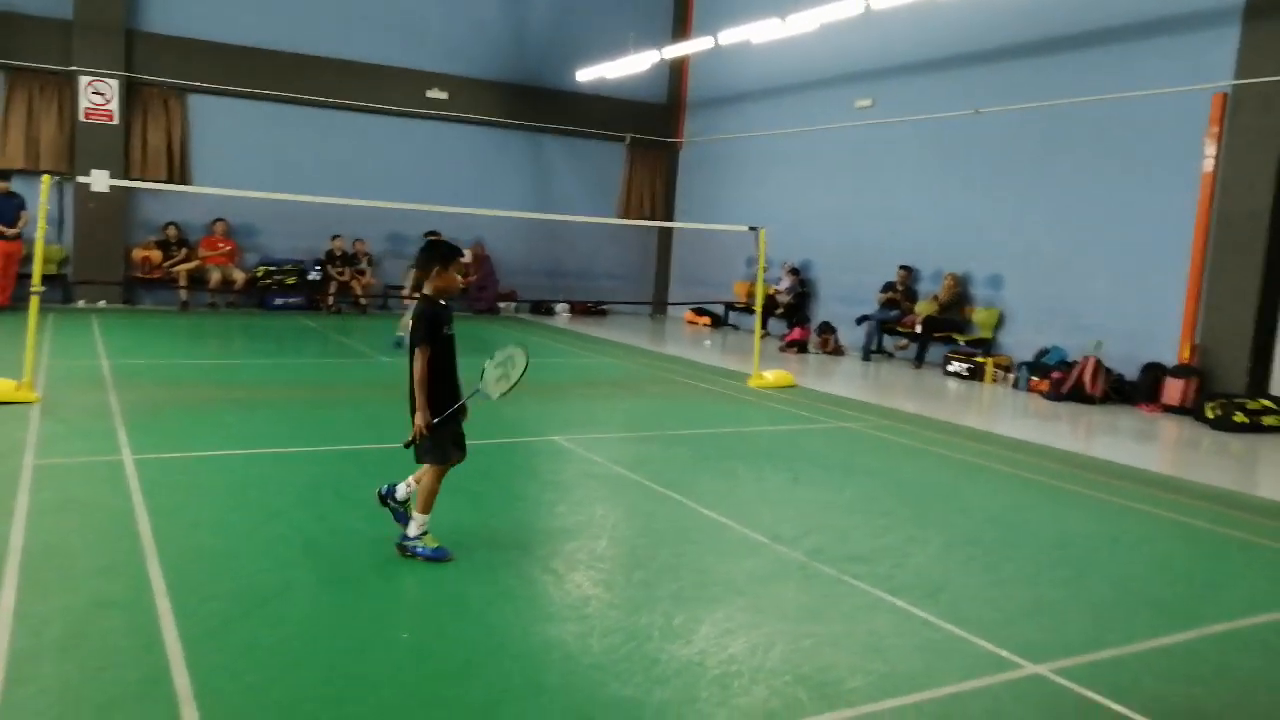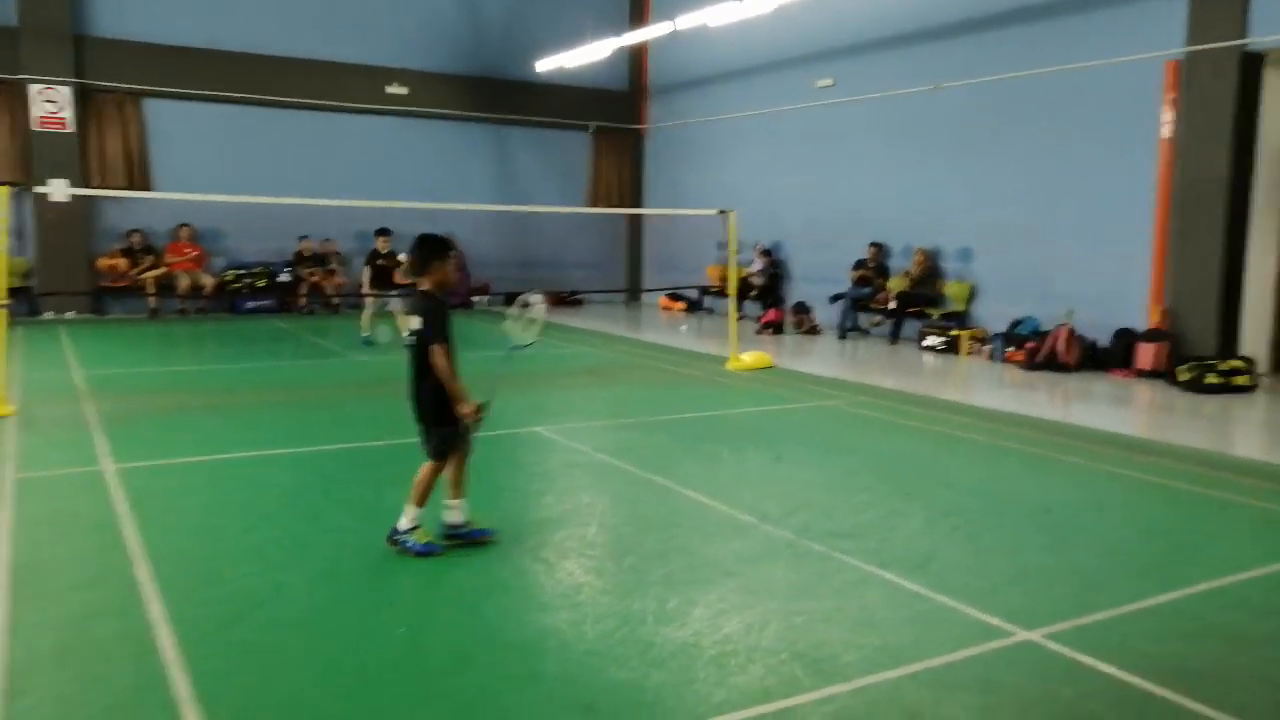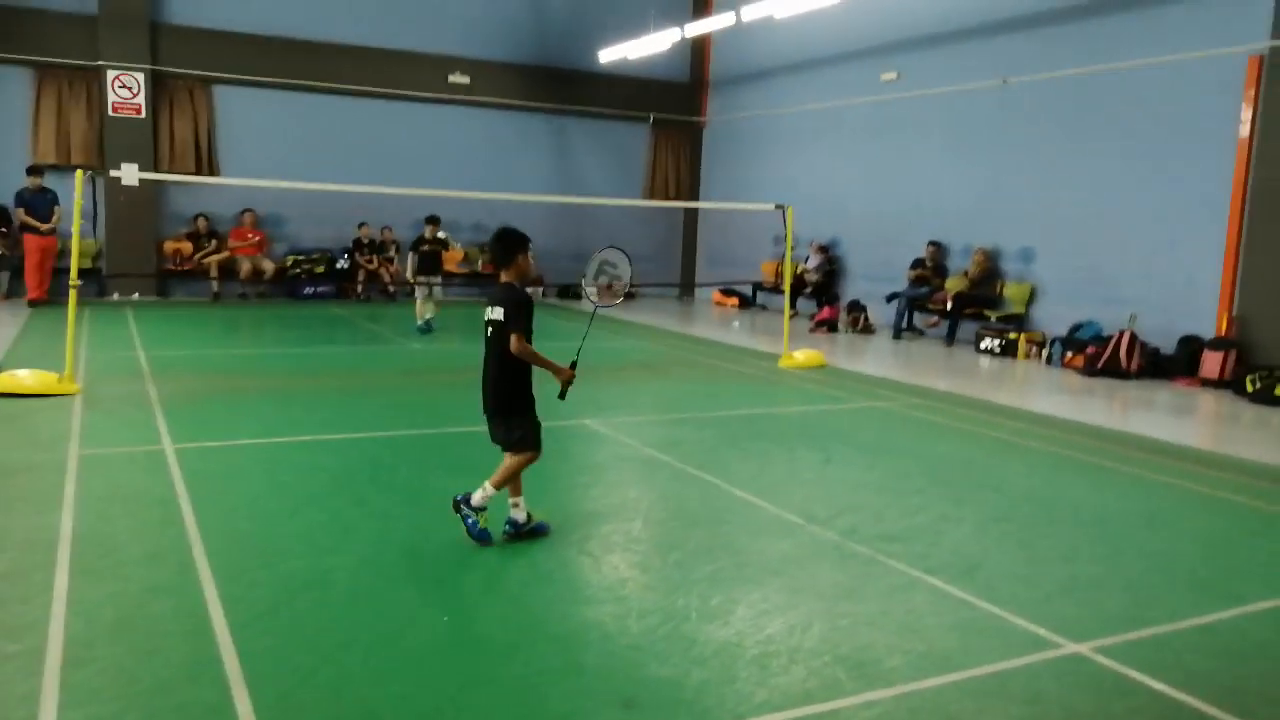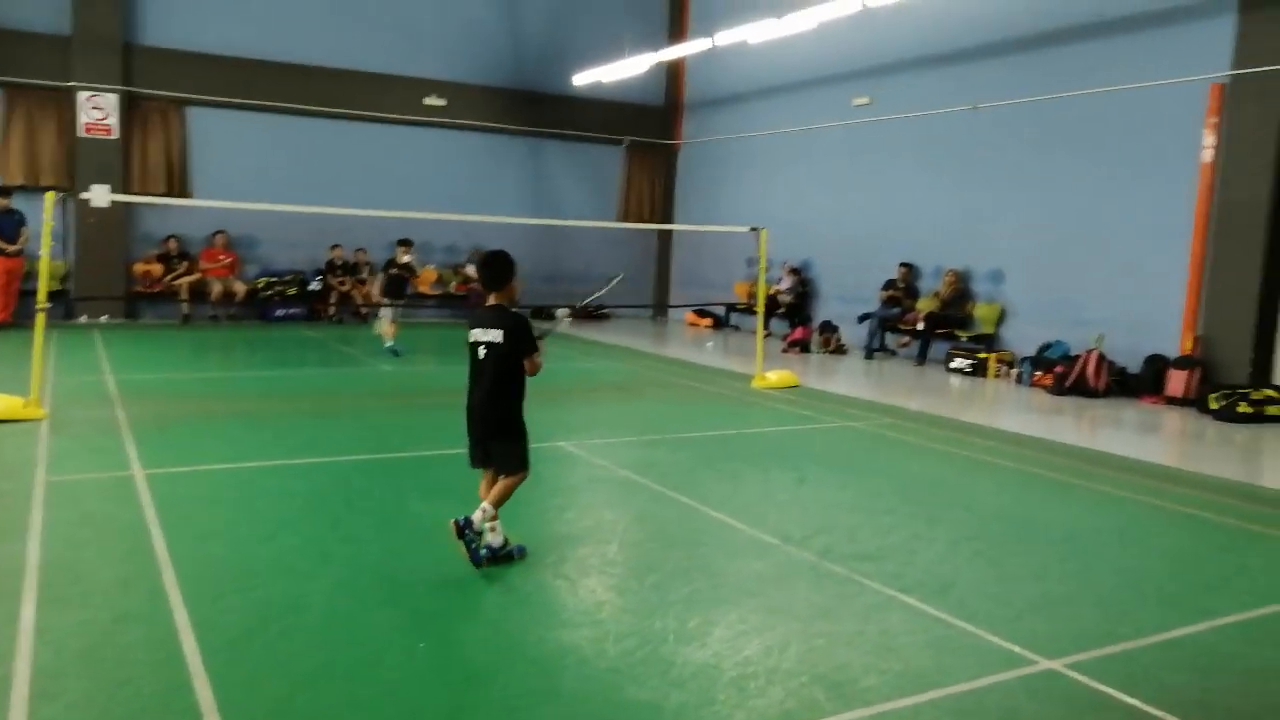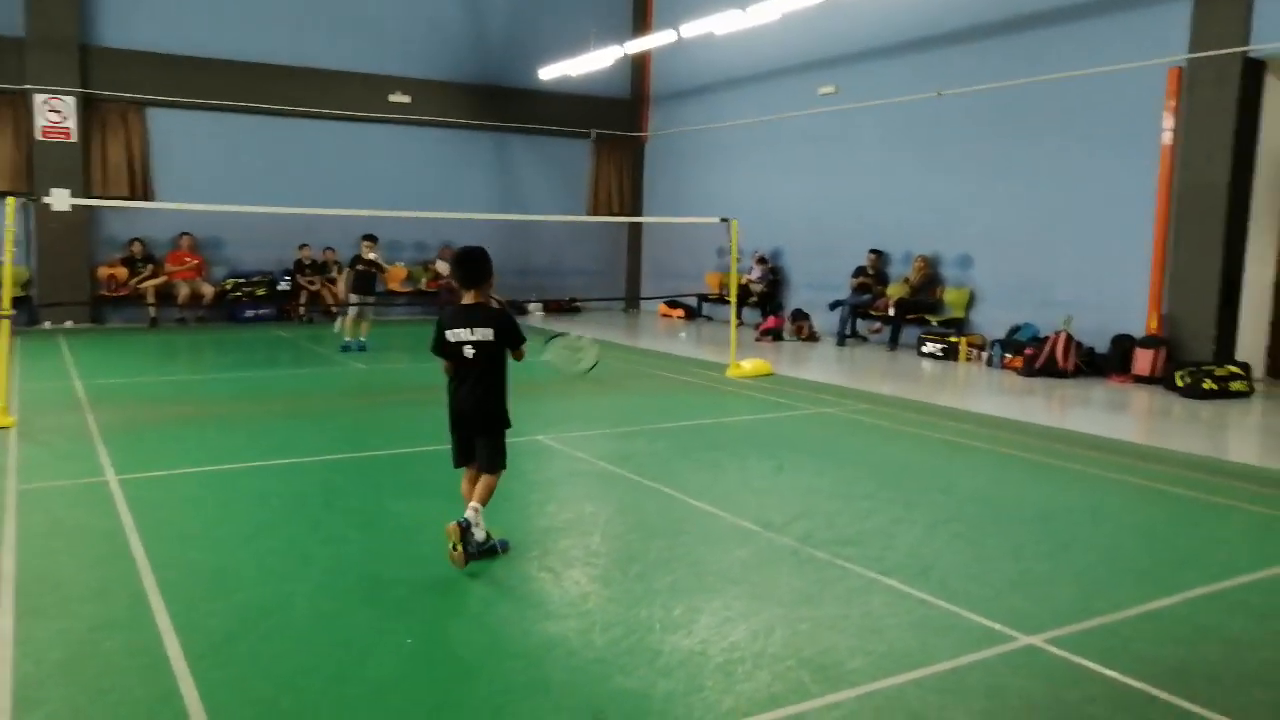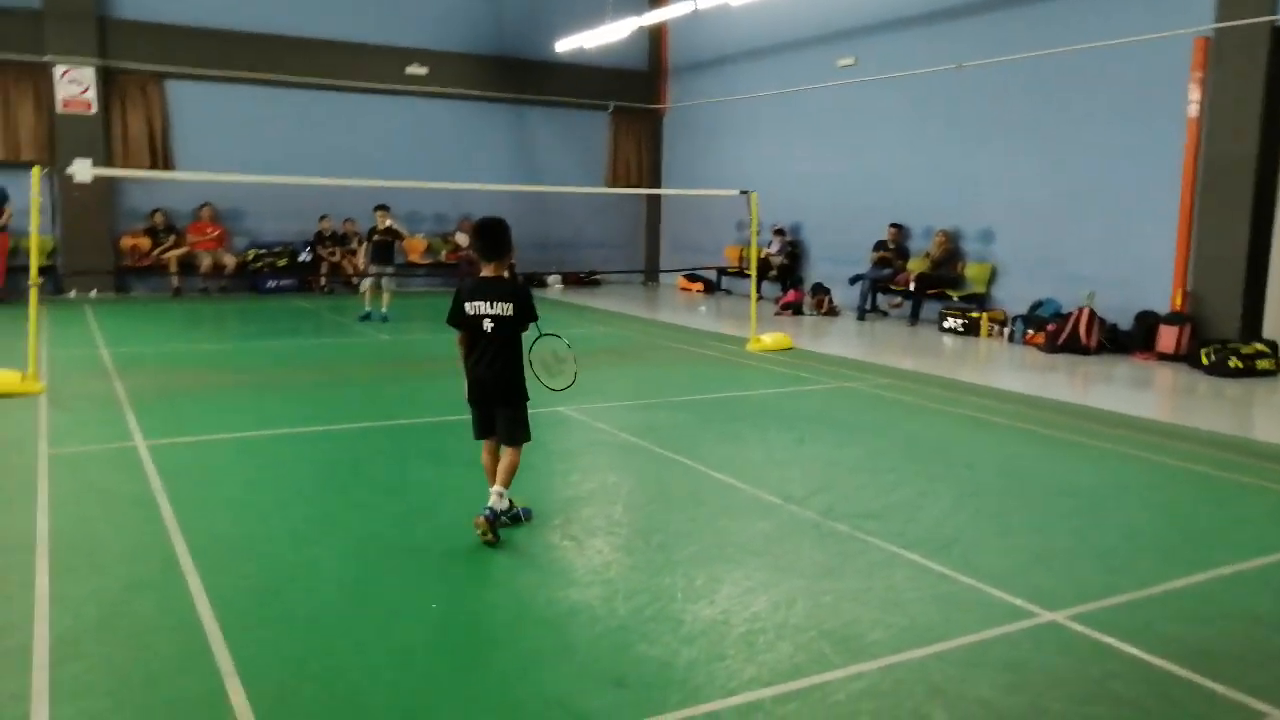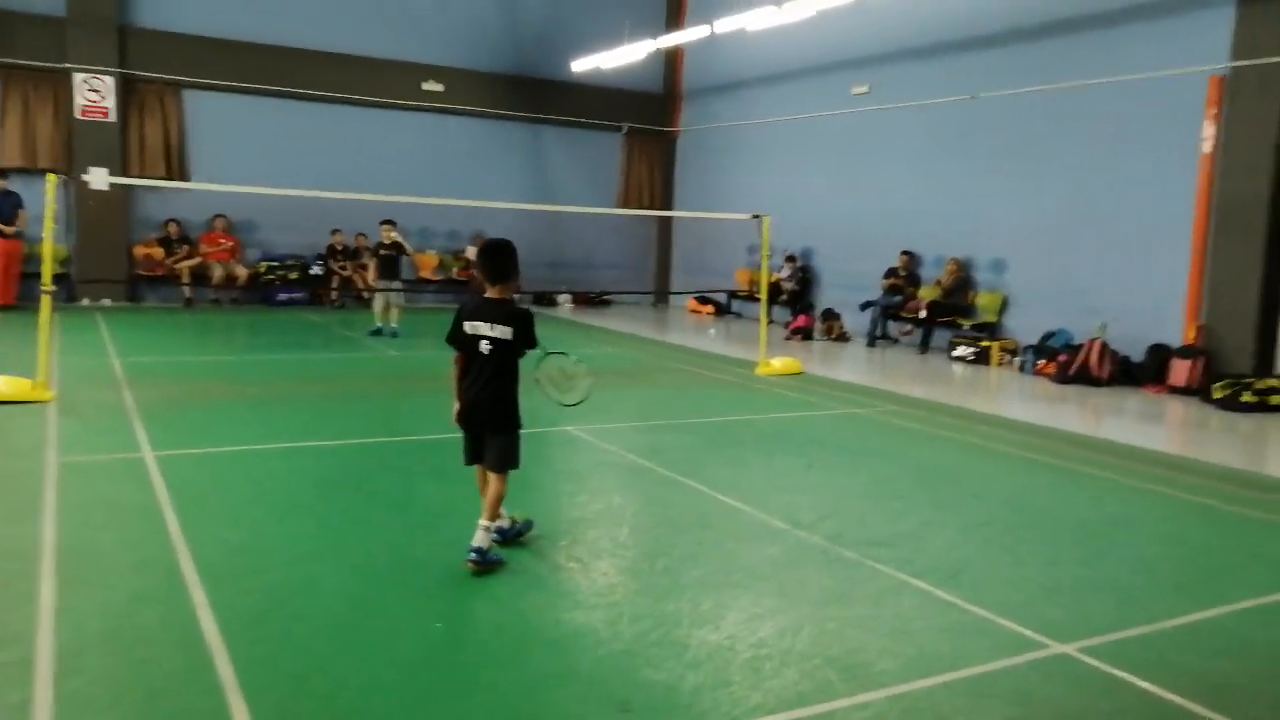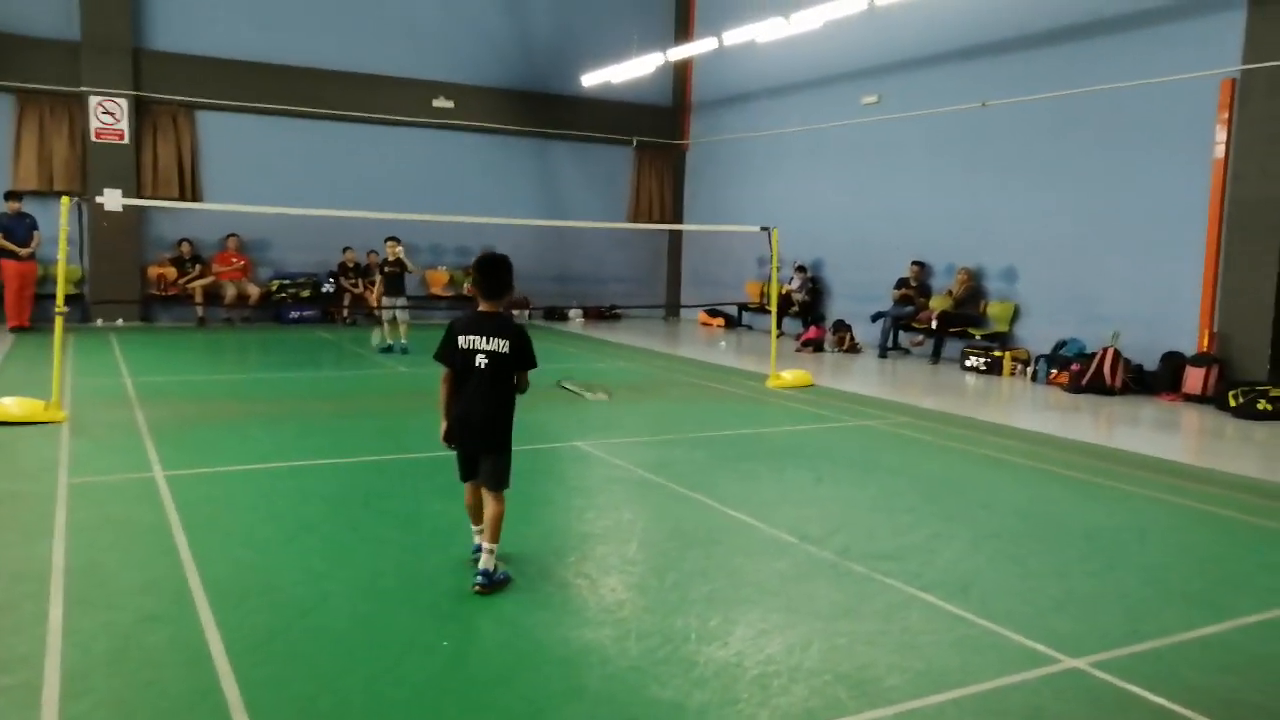
dt=0.2s
person 1, frame 1
left shoulder: (441, 309)
right shoulder: (428, 313)
right elbow: (421, 362)
left wrist: (459, 399)
right wrist: (420, 410)
left hip: (444, 401)
right hip: (430, 404)
left knee: (455, 454)
right knee: (436, 462)
left ankle: (398, 493)
right ankle: (413, 536)
person 1, frame 2
left shoulder: (422, 302)
right shoulder: (435, 306)
right elbow: (439, 358)
right wrist: (462, 400)
left hip: (430, 396)
right hip: (436, 398)
left knee: (458, 449)
right knee: (437, 459)
left ankle: (455, 519)
right ankle: (405, 529)
person 1, frame 3
left shoulder: (495, 296)
right shoulder: (520, 299)
right elbow: (518, 347)
right wrist: (558, 370)
left hip: (493, 389)
right hip: (512, 391)
left knee: (514, 450)
right knee: (527, 450)
left ankle: (518, 517)
right ankle: (474, 501)
person 1, frame 4
left shoulder: (476, 319)
right shoulder: (516, 322)
right elbow: (531, 368)
right wrist: (537, 353)
left hip: (477, 409)
right hip: (504, 413)
left knee: (490, 473)
right knee: (515, 472)
left ankle: (493, 541)
right ankle: (473, 523)
person 1, frame 5
left shoulder: (447, 319)
right shoulder: (500, 317)
left elbow: (448, 366)
right elbow: (518, 355)
left hip: (459, 408)
right hip: (489, 408)
left knee: (471, 471)
right knee: (491, 472)
left ankle: (478, 535)
right ankle: (468, 522)
person 1, frame 6
left shoulder: (465, 291)
right shoulder: (518, 291)
left elbow: (462, 340)
left hip: (478, 381)
right hip: (508, 382)
left knee: (490, 442)
right knee: (511, 445)
left ankle: (500, 505)
right ankle: (492, 508)
person 1, frame 7
left shoulder: (466, 311)
right shoulder: (520, 317)
left elbow: (457, 360)
left wrist: (458, 399)
left hip: (472, 404)
right hip: (501, 407)
left knee: (482, 466)
right knee: (498, 473)
left ankle: (501, 524)
right ankle: (480, 547)
person 1, frame 8
left shoulder: (458, 326)
right shoulder: (515, 332)
left elbow: (447, 377)
right elbow: (522, 384)
left wrist: (445, 419)
right wrist: (515, 387)
left hip: (462, 422)
right hip: (496, 425)
left knee: (472, 482)
right knee: (494, 493)
left ankle: (480, 539)
right ankle: (486, 570)
